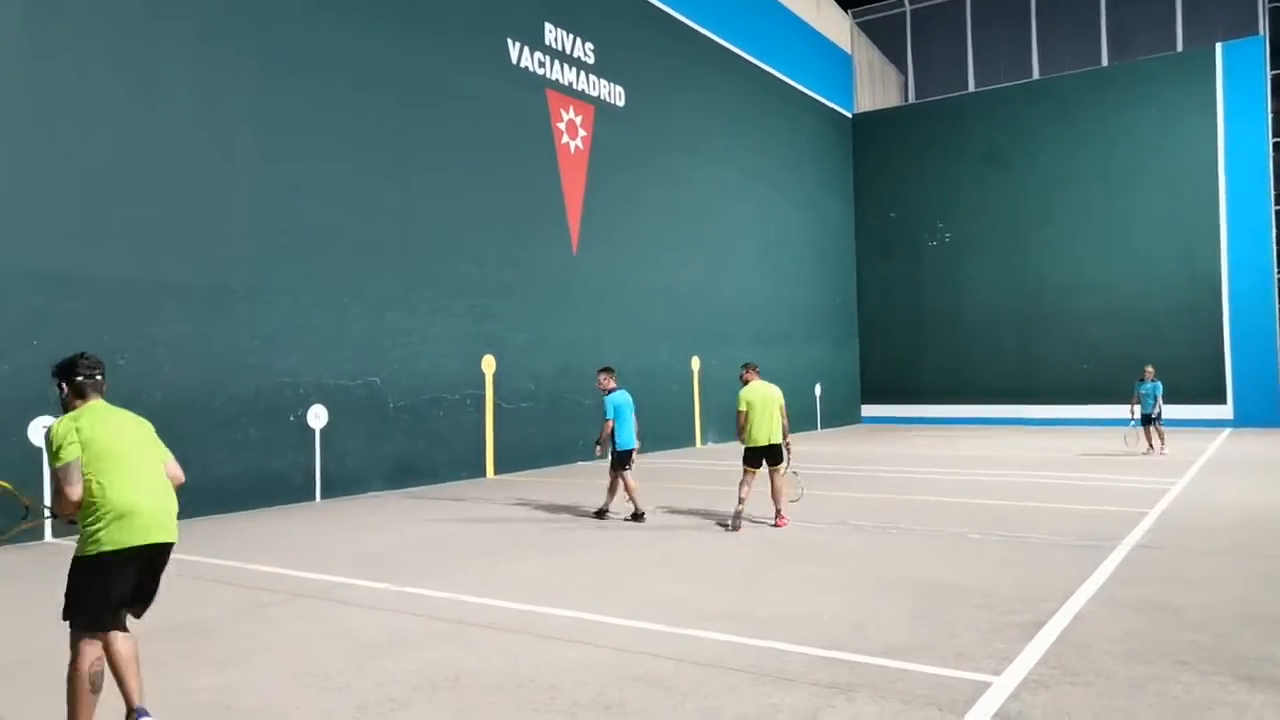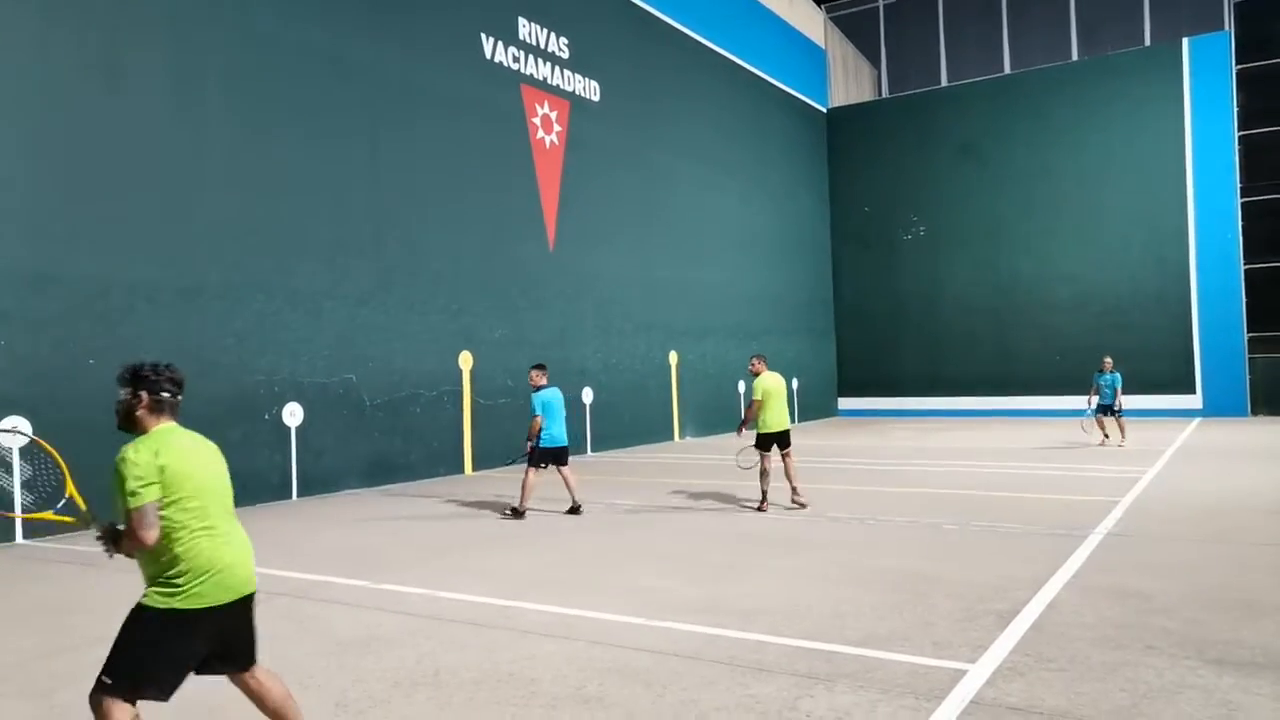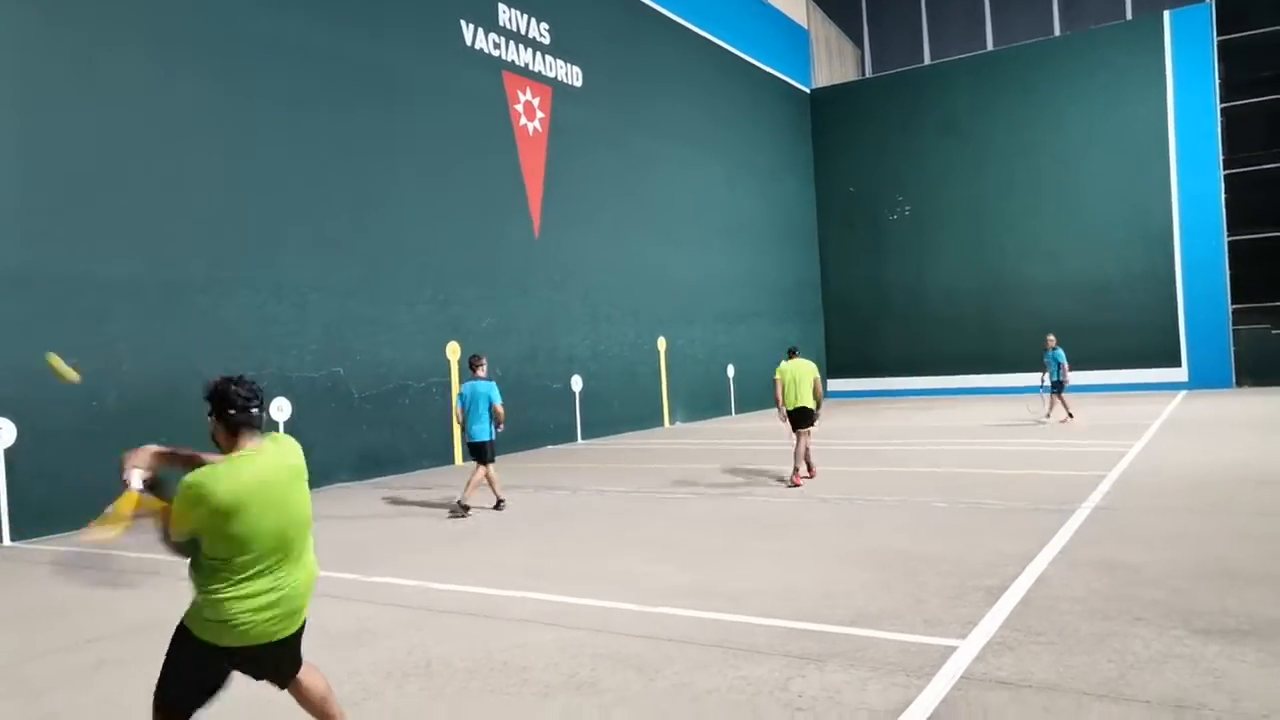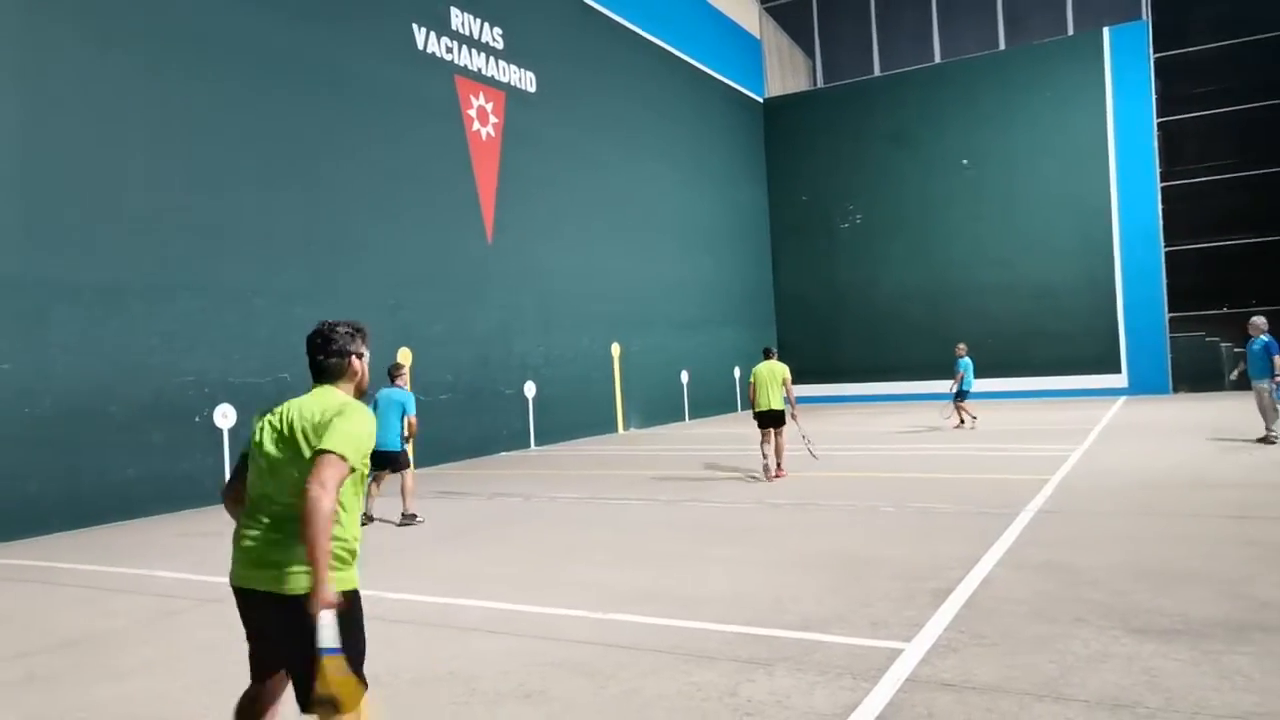
dt=0.7s
person 1, frame 1
left shoulder: (67, 427)
right shoulder: (138, 423)
left elbow: (70, 493)
right elbow: (176, 476)
left wrist: (66, 510)
left hip: (112, 538)
right hip: (160, 534)
left knee: (86, 640)
right knee: (113, 625)
person 1, frame 2
left shoulder: (137, 455)
right shoulder: (204, 446)
left elbow: (145, 536)
left wrist: (115, 539)
right wrist: (129, 541)
left hip: (187, 593)
right hip: (236, 580)
right knee: (244, 670)
person 1, frame 3
left shoulder: (202, 486)
right shoulder: (287, 451)
left elbow: (177, 541)
right wrist: (164, 453)
left hip: (221, 623)
right hip: (287, 609)
right knee: (292, 673)
person 1, frame 4
left shoulder: (274, 416)
right shoulder: (352, 414)
left elbow: (232, 495)
right elbow: (320, 489)
right wrist: (323, 579)
left hip: (257, 578)
right hip: (311, 589)
left knee: (265, 687)
